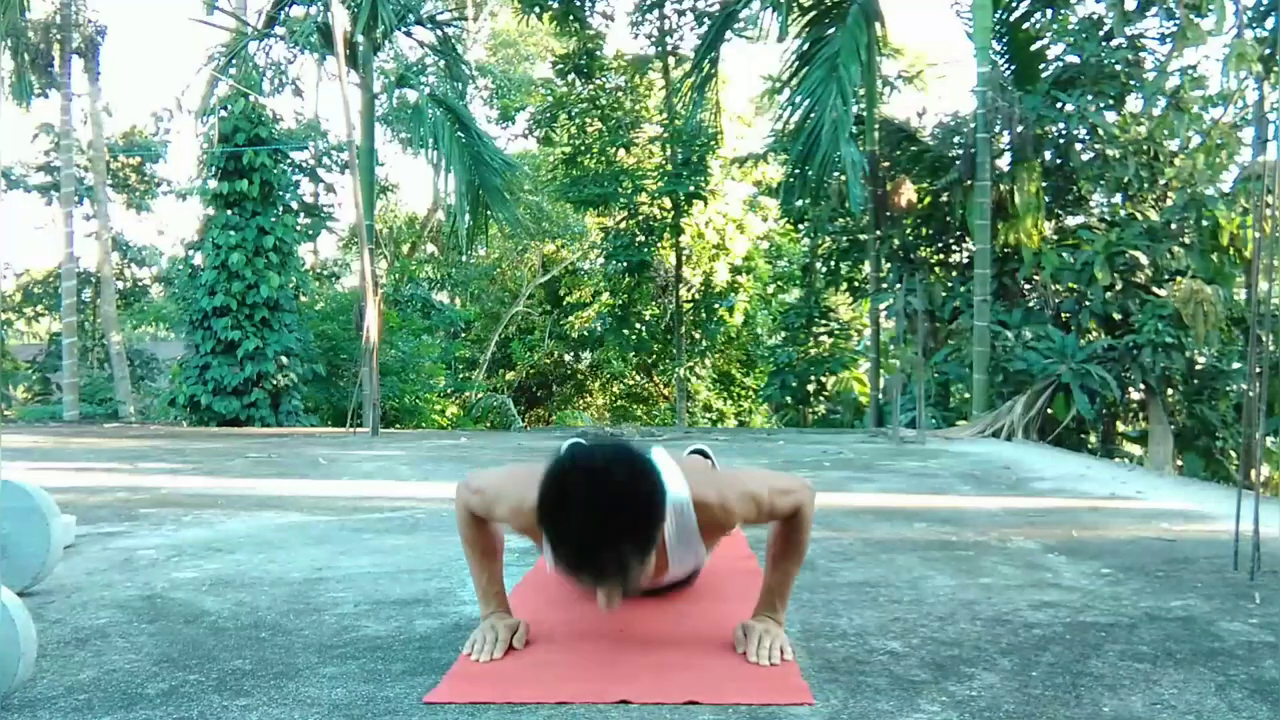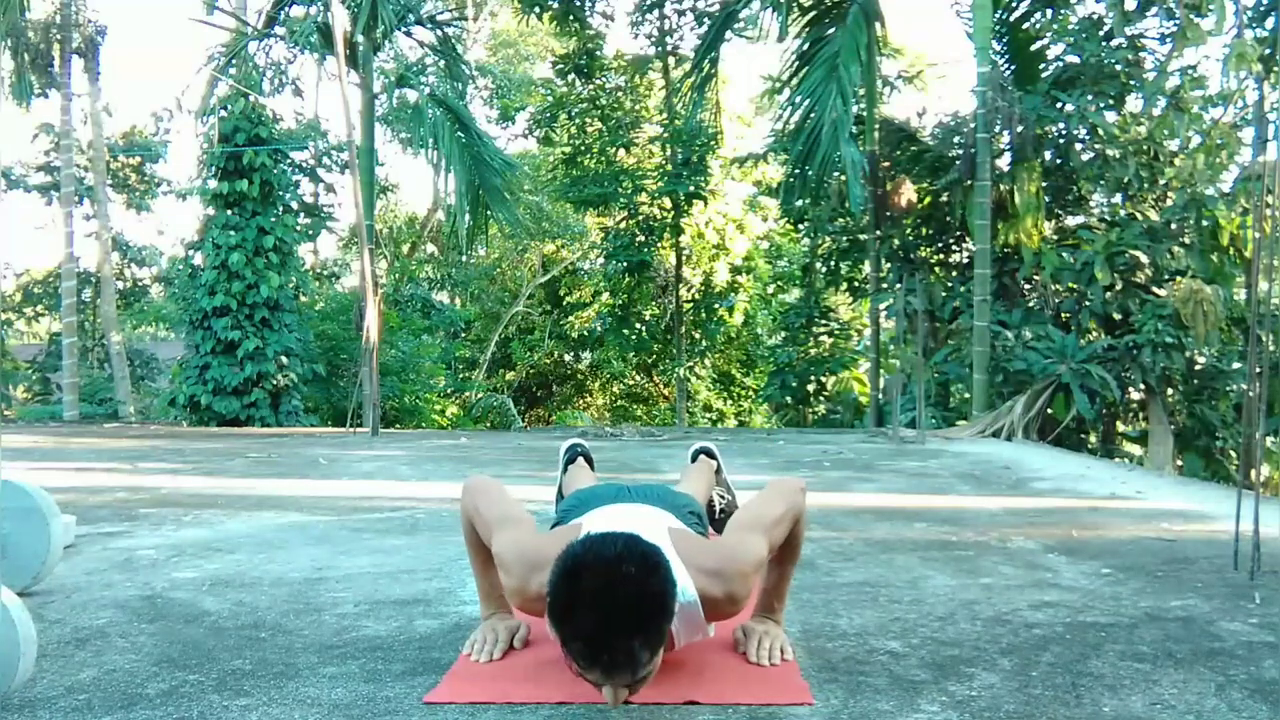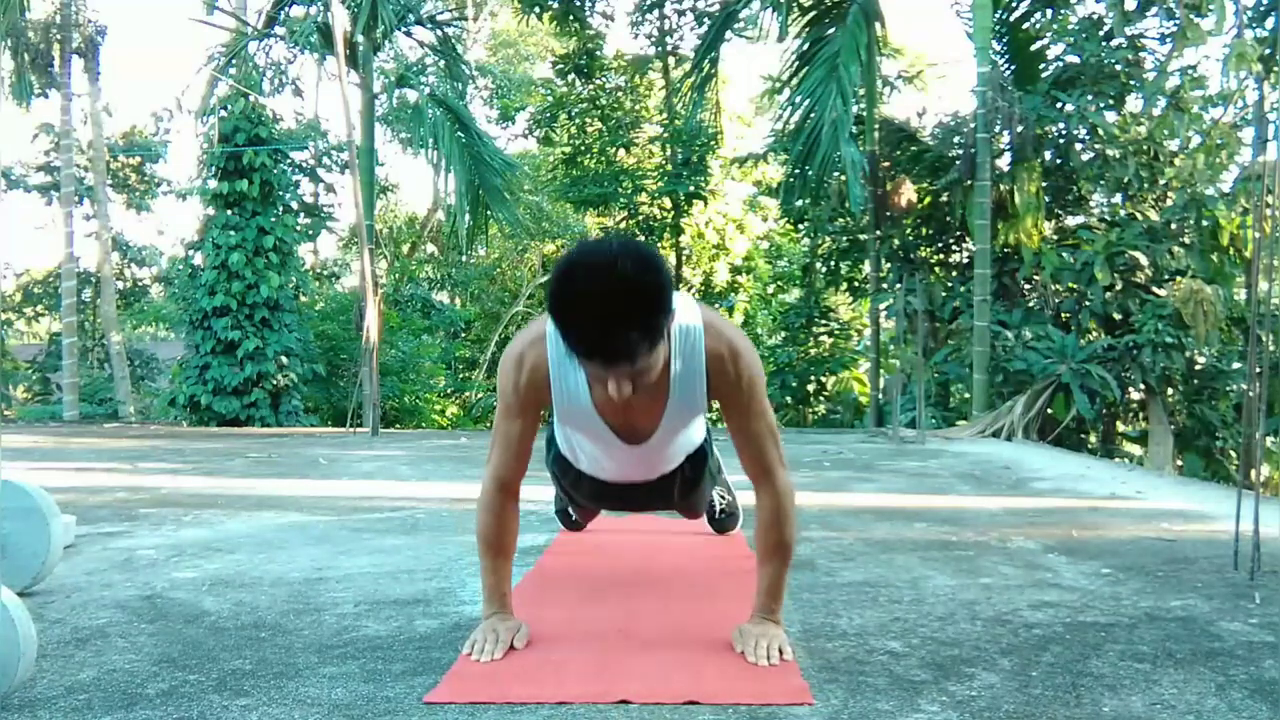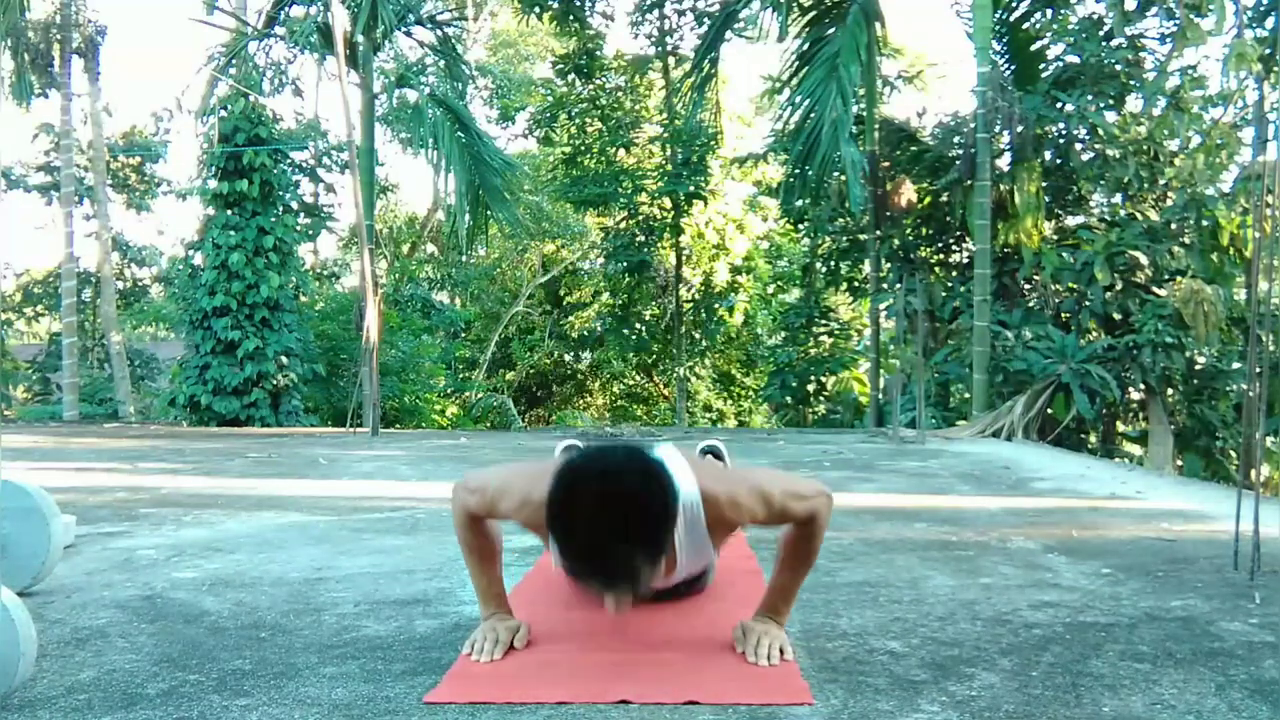
dt=0.7s
person 1, frame 1
left shoulder: (711, 501)
right shoulder: (527, 502)
left elbow: (801, 498)
right elbow: (468, 496)
left wrist: (769, 617)
right wrist: (494, 612)
left ankle: (699, 462)
right ankle: (573, 457)
person 1, frame 2
left shoulder: (720, 583)
right shoulder: (530, 580)
left elbow: (790, 492)
right elbow: (476, 490)
left wrist: (768, 617)
right wrist: (495, 613)
left hip: (669, 513)
right hip: (586, 511)
left ankle: (705, 463)
right ankle: (576, 461)
person 1, frame 3
left shoulder: (719, 347)
right shoulder: (531, 357)
left elbow: (771, 482)
right elbow: (503, 485)
left wrist: (766, 614)
right wrist: (495, 610)
left hip: (680, 467)
right hip: (582, 469)
left knee: (696, 509)
right knee: (578, 516)
left ankle: (714, 487)
right ankle: (576, 507)
person 1, frame 4
left shoulder: (720, 503)
right shoulder: (530, 497)
left elbow: (819, 501)
right elbow: (465, 497)
left wrist: (771, 617)
right wrist: (495, 613)
